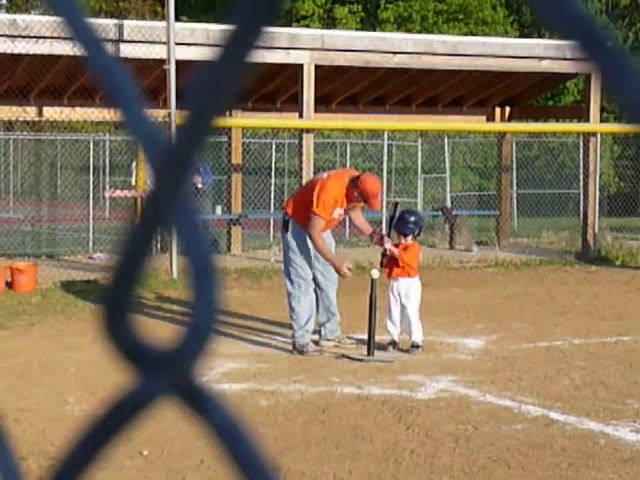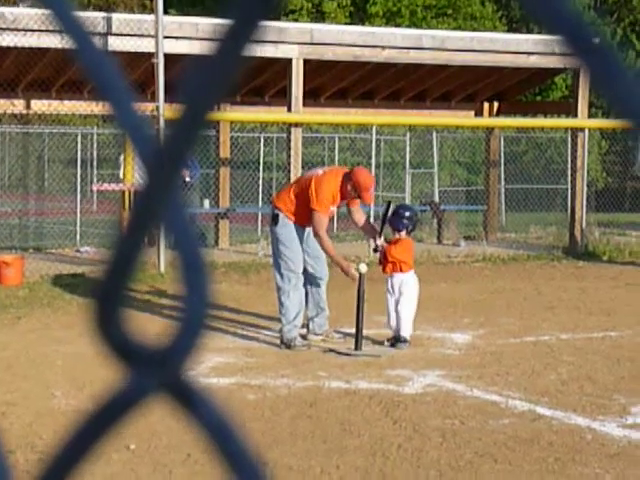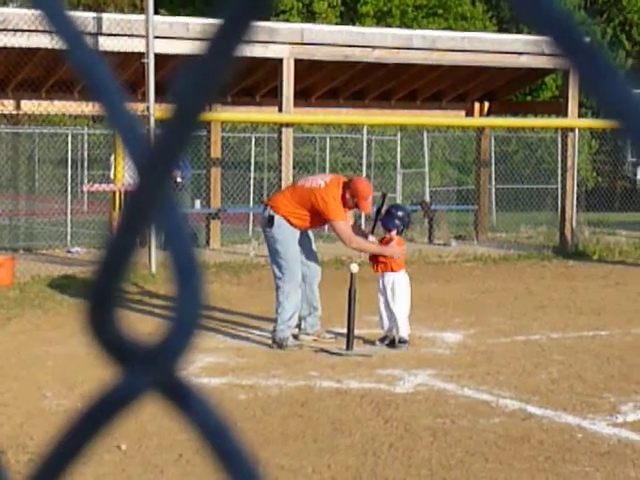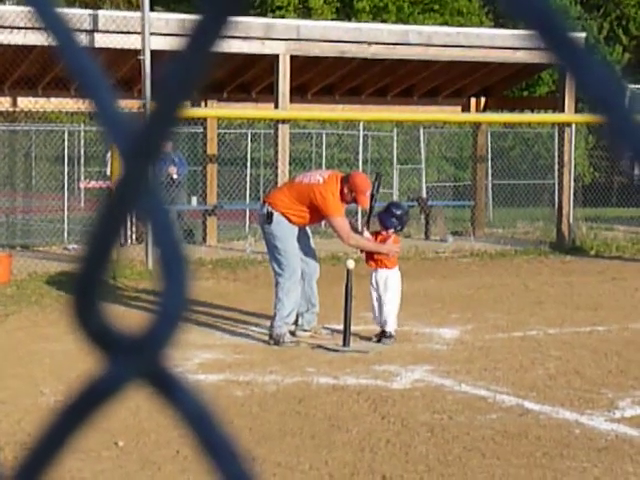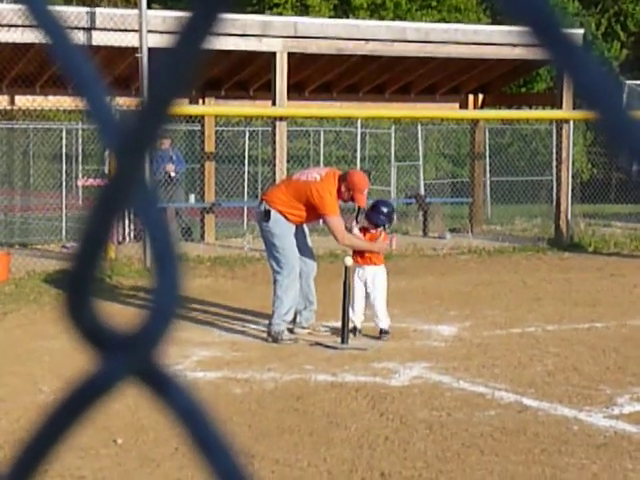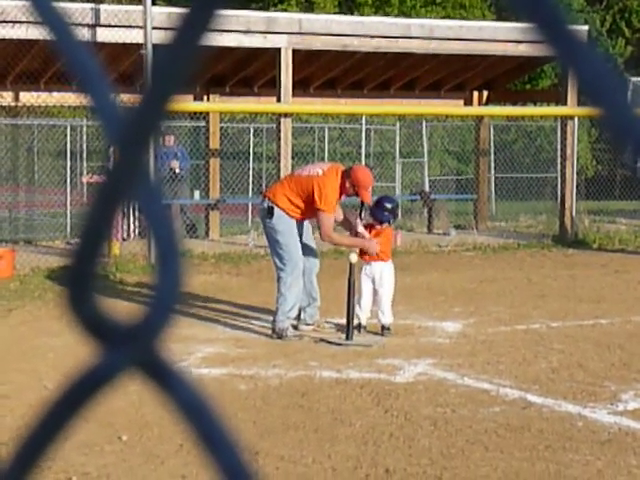
dt=0.4s
person 1, frame 1
left shoulder: (358, 184)
right shoulder: (329, 190)
left elbow: (355, 212)
right elbow: (312, 232)
left wrist: (372, 234)
right wrist: (336, 263)
left hip: (321, 228)
right hip: (298, 225)
left knee: (327, 281)
right knee: (302, 282)
left ankle: (330, 334)
right ankle: (301, 341)
person 1, frame 2
left shoulder: (350, 182)
right shoulder: (325, 187)
left elbow: (358, 215)
right elbow: (320, 233)
left wrist: (379, 238)
right wrist: (342, 263)
left hip: (309, 221)
right hip: (287, 219)
left knee: (317, 274)
right knee: (292, 276)
left ankle: (318, 328)
right ankle: (289, 335)
person 1, frame 3
left shoulder: (346, 188)
right shoulder: (329, 197)
left elbow: (349, 225)
right elbow: (350, 241)
left wrist: (370, 240)
right wrist: (385, 250)
left hip: (298, 220)
right hip: (279, 219)
left knee: (311, 273)
right knee: (291, 277)
left ankle: (310, 328)
right ankle: (281, 335)
person 1, frame 4
left shoulder: (340, 183)
right shoulder: (327, 193)
left elbow: (341, 221)
right elbow: (347, 237)
left wrist: (364, 238)
right wrist: (382, 248)
left hip: (294, 217)
right hip: (276, 216)
left knee: (310, 270)
right knee: (291, 273)
left ankle: (306, 325)
right ankle: (279, 331)
person 1, frame 5
left shoulder: (337, 179)
right shoulder: (325, 191)
left elbow: (334, 216)
right elbow: (341, 238)
left wrist: (356, 236)
right wrist: (375, 246)
left hip: (292, 214)
right hip: (273, 213)
left knee: (307, 267)
right knee: (289, 270)
left ankle: (304, 321)
right ankle: (277, 329)
person 1, frame 6
left shoulder: (340, 174)
right shoulder: (327, 187)
left elbow: (334, 210)
right elbow: (327, 235)
left wrist: (354, 228)
right wrist: (363, 244)
left hip: (295, 212)
right hip: (277, 210)
left knee: (309, 263)
right knee: (292, 266)
left ankle: (308, 318)
right ankle: (281, 326)
person 2, frame 1
left shoulder: (413, 247)
right shoulder: (395, 246)
left elbow: (403, 257)
right elbow: (385, 264)
left wrist: (392, 248)
right wrist: (387, 252)
left hip: (410, 284)
right hip: (394, 284)
left knee: (411, 313)
right knee: (393, 313)
left ankle: (416, 341)
right ankle: (394, 339)
person 2, frame 2
left shoulder: (406, 242)
right shoulder: (392, 242)
left elbow: (392, 252)
right elbow: (384, 261)
left wrist: (383, 244)
right wrist: (382, 250)
left hip: (406, 280)
right hip: (392, 279)
left knee: (404, 309)
right knee: (392, 309)
left ankle: (404, 336)
right ankle: (396, 334)
person 2, frame 3
left shoulder: (397, 242)
right shoulder: (383, 240)
left elbow: (385, 255)
right elbow: (374, 258)
left hip: (397, 279)
right hip: (384, 278)
left knee: (399, 309)
right knee: (384, 308)
left ankle: (403, 337)
right ankle: (389, 334)
person 2, frame 4
left shoulder: (393, 239)
right shoulder: (375, 235)
left elbow: (380, 252)
left hip: (390, 275)
right hip: (376, 274)
left knee: (389, 305)
right knee: (377, 304)
left ankle: (390, 331)
right ankle: (383, 329)
person 2, frame 5
left shoulder: (382, 236)
right shoulder: (362, 230)
left elbow: (369, 249)
left wrist: (359, 236)
left hip: (376, 272)
right hip: (360, 270)
left knee: (378, 301)
right knee: (357, 300)
left ankle: (384, 328)
right ankle: (356, 326)
person 2, frame 6
left shoulder: (388, 231)
right shoulder: (367, 227)
left wrist: (364, 233)
left hip: (383, 268)
right hip: (367, 267)
left knee: (384, 297)
right knee: (364, 296)
left ankle: (386, 324)
right ankle: (361, 322)
